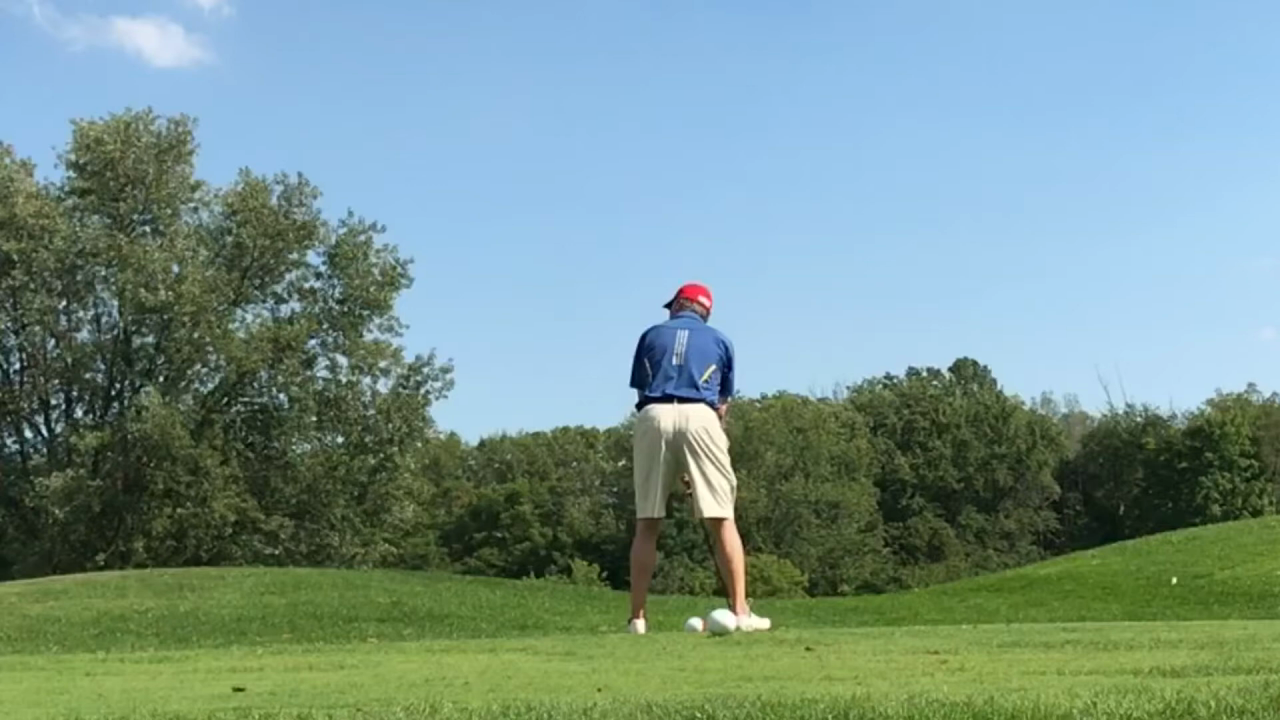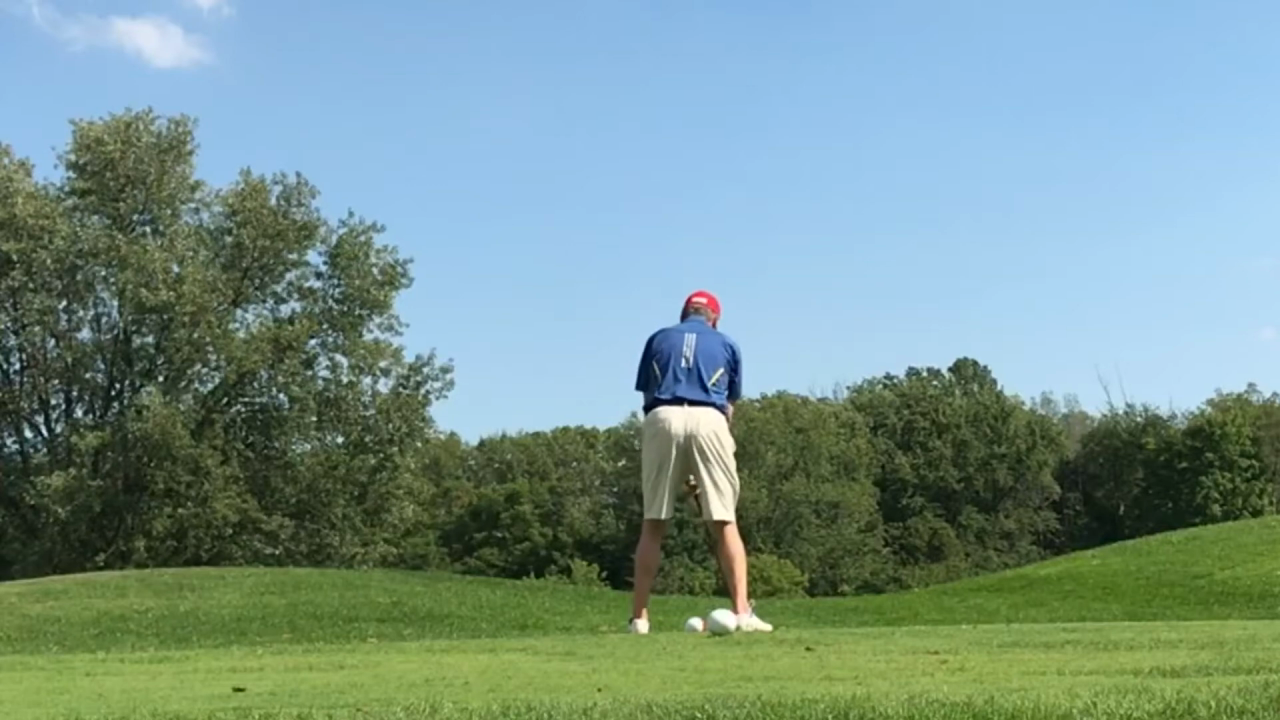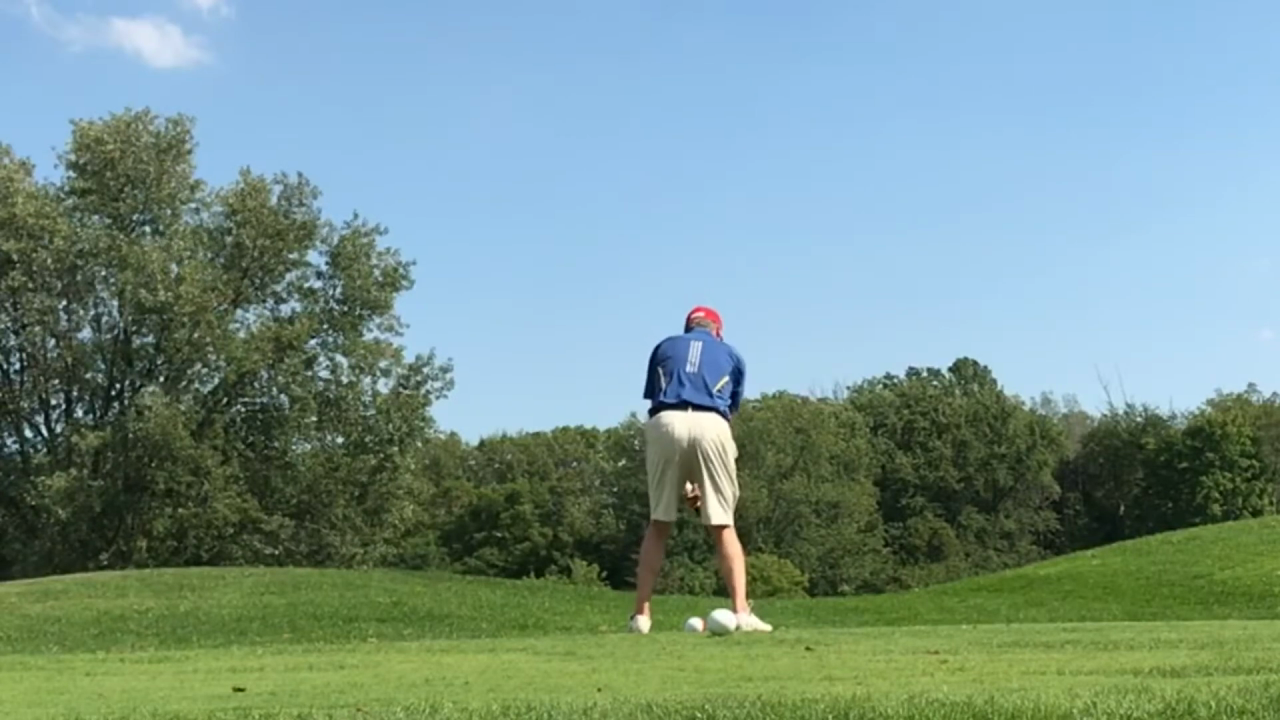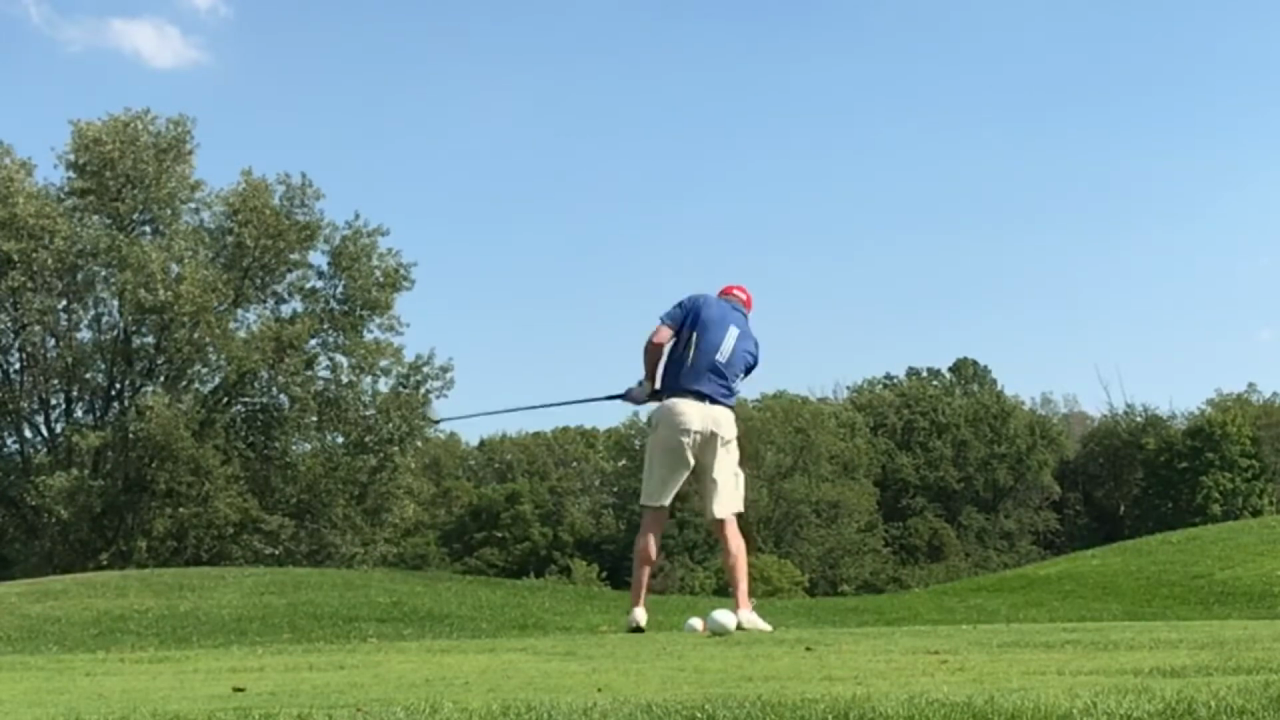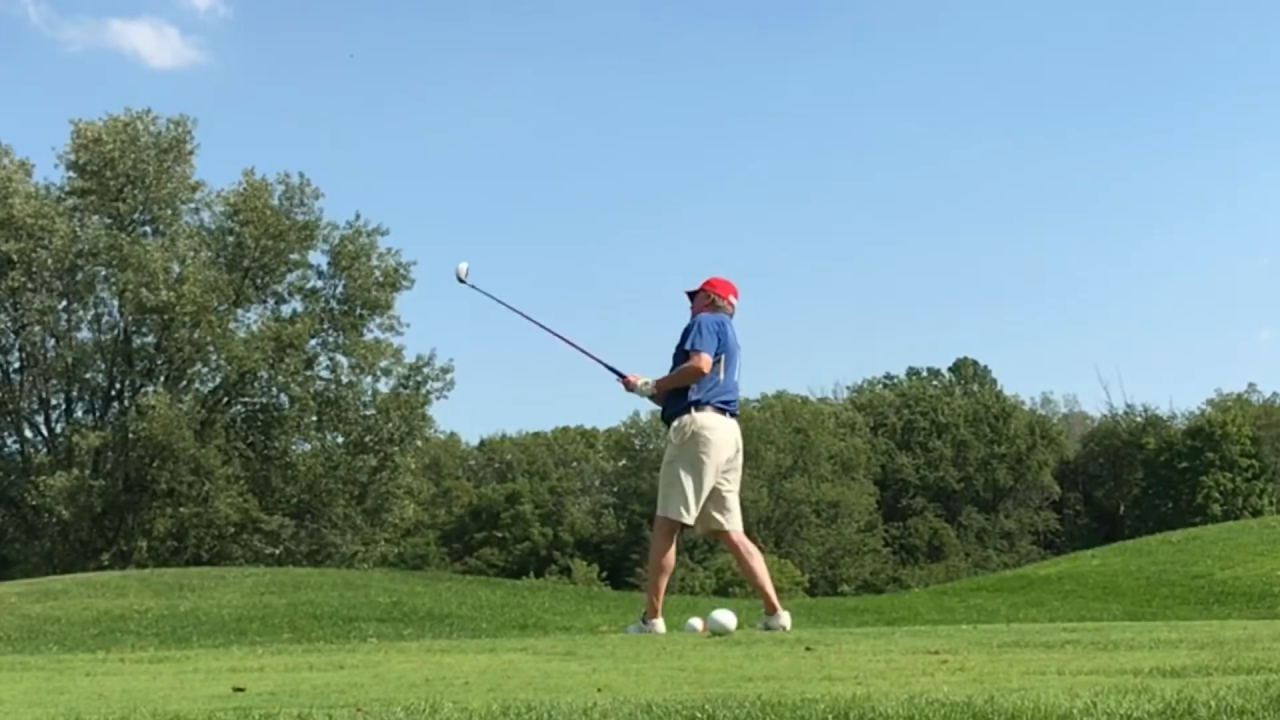
dt=1s
person 1, frame 1
left shoulder: (651, 335)
right shoulder: (719, 340)
right elbow: (721, 405)
left hip: (653, 418)
right hip: (698, 418)
left knee: (647, 524)
right knee: (721, 520)
left ankle: (637, 617)
right ankle: (741, 612)
person 1, frame 2
left shoulder: (658, 339)
right shoulder: (726, 344)
right elbow: (729, 406)
right wrist: (701, 469)
left hip: (663, 420)
right hip: (707, 421)
left knee: (653, 524)
right knee: (724, 522)
left ankle: (639, 617)
right ankle: (742, 612)
person 1, frame 3
left shoulder: (664, 348)
right shoulder: (732, 356)
right wrist: (698, 484)
left hip: (665, 425)
right hip: (710, 427)
left knee: (659, 525)
right knee: (723, 526)
left ankle: (641, 615)
right ankle: (742, 612)
person 1, frame 4
left shoulder: (703, 303)
right shoulder: (751, 344)
left elbow: (657, 341)
left wrist: (648, 383)
left hip: (677, 414)
right hip: (718, 421)
left knee: (653, 518)
right knee: (725, 522)
left ankle: (637, 610)
right ankle: (744, 609)
person 1, frame 5
left shoulder: (706, 322)
right shoulder: (726, 338)
left elbow: (698, 367)
left wrist: (651, 386)
right wrist: (648, 389)
left hip: (700, 428)
right hip: (726, 431)
left knee: (666, 525)
right knee: (731, 532)
left ankle: (651, 619)
right ankle: (775, 612)
